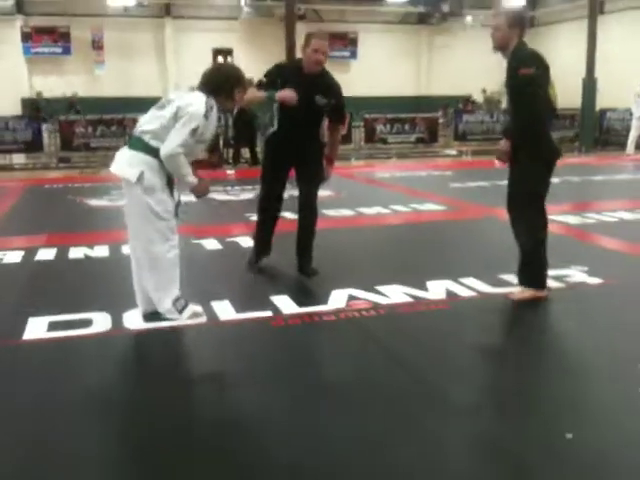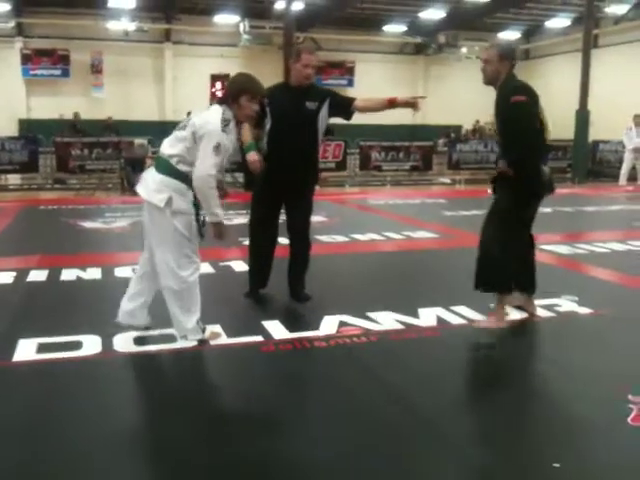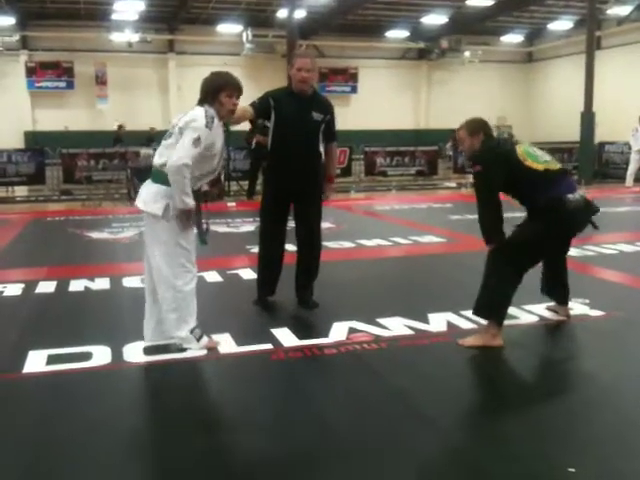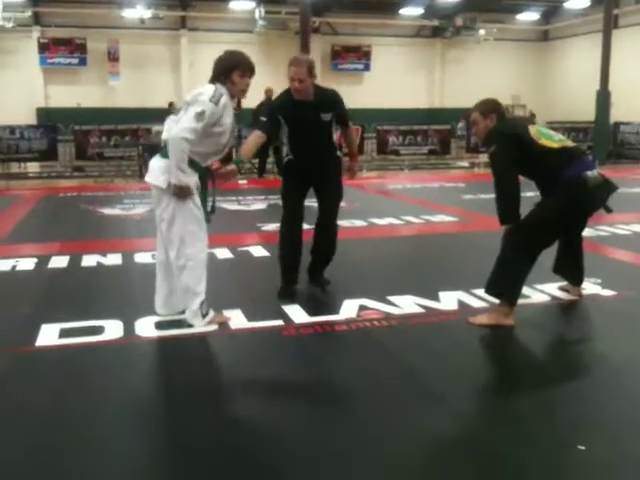
dt=1s
person 1, frame 1
left shoulder: (194, 100)
right shoulder: (200, 109)
right elbow: (171, 151)
left wrist: (197, 159)
right wrist: (192, 183)
left hip: (139, 164)
right hip: (145, 169)
left knee: (146, 239)
right knee: (161, 238)
left ankle: (152, 303)
right ankle: (170, 306)
person 1, frame 2
left shoulder: (219, 117)
right shoulder: (218, 126)
right elbow: (204, 176)
right wrist: (216, 218)
left hip: (162, 185)
right hip: (170, 191)
left knee: (158, 256)
right knee: (182, 262)
left ankle: (132, 312)
right ankle: (190, 329)
person 1, frame 3
left shoulder: (204, 119)
right shoulder: (204, 122)
left elbow: (181, 161)
right elbow: (178, 164)
right wrist: (186, 204)
left hip: (161, 196)
right hip: (168, 199)
left knee: (162, 268)
right knee: (179, 269)
left ankle: (159, 331)
right ankle: (187, 336)
person 1, frame 4
left shoulder: (217, 99)
right shoulder: (214, 98)
left elbow: (183, 133)
right elbow: (179, 136)
right wrist: (181, 181)
left hip: (169, 171)
right hip: (174, 174)
left knee: (172, 242)
right knee: (191, 243)
left ankle: (170, 303)
right ankle: (198, 312)
person 2, frame 1
left shoulder: (527, 60)
right shoulder: (517, 60)
left elbow: (532, 109)
left wrist: (510, 140)
right wrist: (509, 141)
left hip: (534, 151)
right hip: (526, 149)
left knee: (528, 212)
right knee: (520, 209)
left ankle: (535, 283)
right ankle: (533, 269)
person 2, frame 2
left shoulder: (515, 92)
right shoulder: (513, 92)
left elbow: (530, 133)
left wrist: (510, 163)
right wrist: (510, 163)
left hip: (521, 178)
right hip: (528, 176)
left knee: (495, 236)
right knee: (517, 234)
left ankle: (500, 309)
right ankle: (525, 297)
person 2, frame 3
left shoulder: (485, 156)
right shoulder: (509, 149)
left elbow: (488, 203)
left wrist: (494, 240)
right wrist: (528, 231)
left hip: (557, 211)
right hip: (575, 206)
left knee: (504, 258)
right knee: (553, 251)
left ankle: (492, 332)
right ankle: (562, 304)
person 2, frame 4
left shoulder: (500, 136)
right shoulder: (522, 129)
left elbow: (506, 184)
left wrist: (510, 221)
left hip: (573, 188)
right hip: (593, 184)
left knee: (520, 238)
right knee: (568, 229)
left ankle: (503, 312)
right ankle: (574, 284)
person 3, frame 1
left shoulder: (331, 87)
right shoulder: (282, 71)
left elbow: (335, 127)
right elbow: (249, 97)
left wrist: (329, 161)
right wrist: (274, 95)
left hip: (310, 150)
right hip: (278, 146)
left knee: (308, 204)
right knee: (269, 199)
left ankle: (304, 260)
right ankle: (259, 250)
person 3, frame 2
left shoulder: (323, 97)
right shoulder: (272, 95)
left elbow: (360, 104)
right elbow: (248, 123)
left wrist: (396, 102)
right wrist: (250, 149)
left hip: (303, 176)
right hip: (270, 174)
left knee: (300, 232)
right knee: (261, 229)
left ankle: (297, 286)
right ankle: (256, 284)
person 3, frame 3
left shoulder: (324, 106)
right shoulder: (275, 98)
left elbow: (330, 145)
right elbow: (248, 111)
left wrist: (329, 179)
left hip: (310, 182)
right hip: (277, 180)
left knee: (310, 239)
right knee: (271, 237)
left ankle: (305, 292)
right ankle: (265, 292)
person 3, frame 4
left shoulder: (331, 99)
right shoulder: (280, 105)
left elbow: (346, 127)
right elbow: (259, 134)
left wrist: (353, 158)
left hip: (327, 167)
right hip: (295, 168)
left knee: (327, 222)
right knee: (291, 221)
left ankle: (317, 271)
right ankle: (288, 281)
